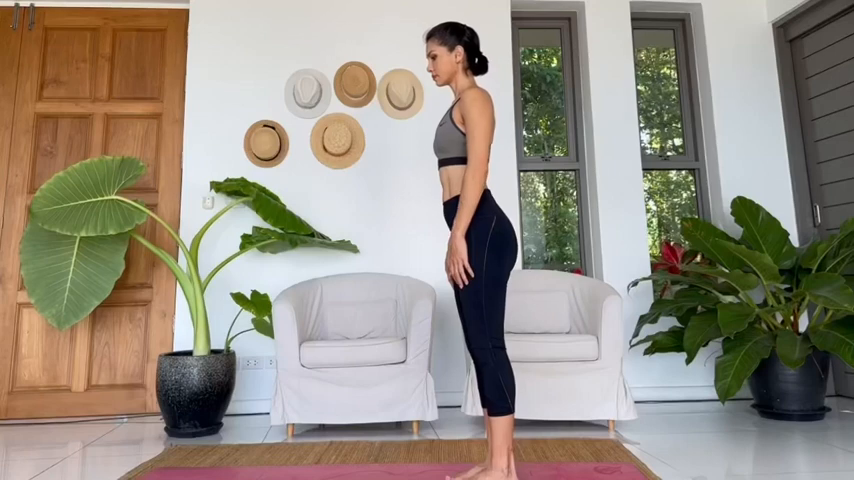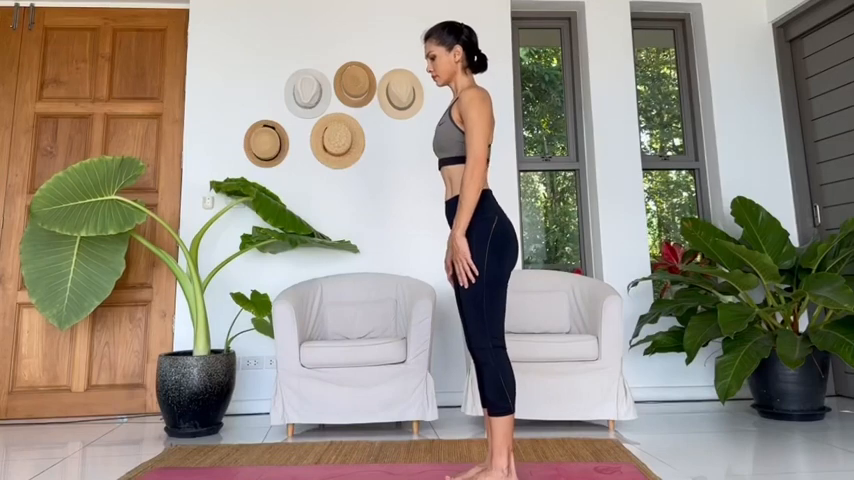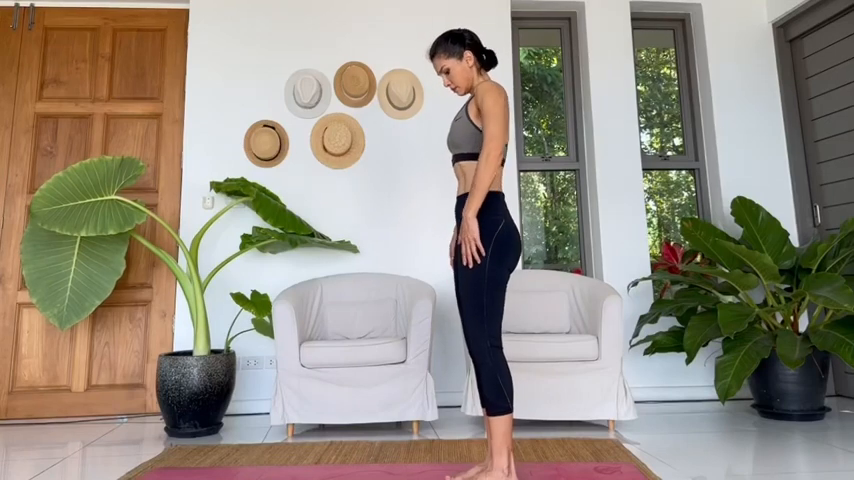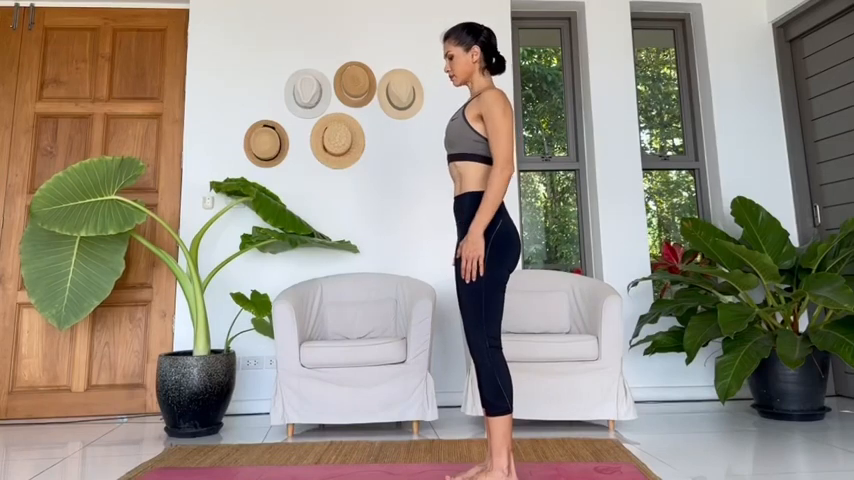
dt=0.7s
person 1, frame 1
left shoulder: (474, 97)
right shoulder: (459, 105)
left elbow: (477, 170)
left wrist: (458, 236)
left hip: (481, 230)
right hip: (470, 232)
left knee: (487, 344)
right knee: (480, 346)
person 1, frame 2
left shoulder: (472, 98)
right shoulder: (458, 104)
left elbow: (476, 167)
left wrist: (459, 235)
left hip: (482, 230)
right hip: (472, 231)
left knee: (487, 344)
right knee: (481, 345)
person 1, frame 3
left shoulder: (490, 92)
right shoulder: (474, 104)
left elbow: (493, 152)
left wrist: (470, 215)
left hip: (488, 225)
right hip: (477, 225)
left knee: (485, 344)
right knee: (480, 345)
person 1, frame 4
left shoulder: (491, 98)
right shoulder: (472, 105)
left elbow: (502, 167)
left wrist: (477, 233)
left hip: (486, 228)
right hip: (474, 227)
left knee: (484, 344)
right knee: (480, 345)
